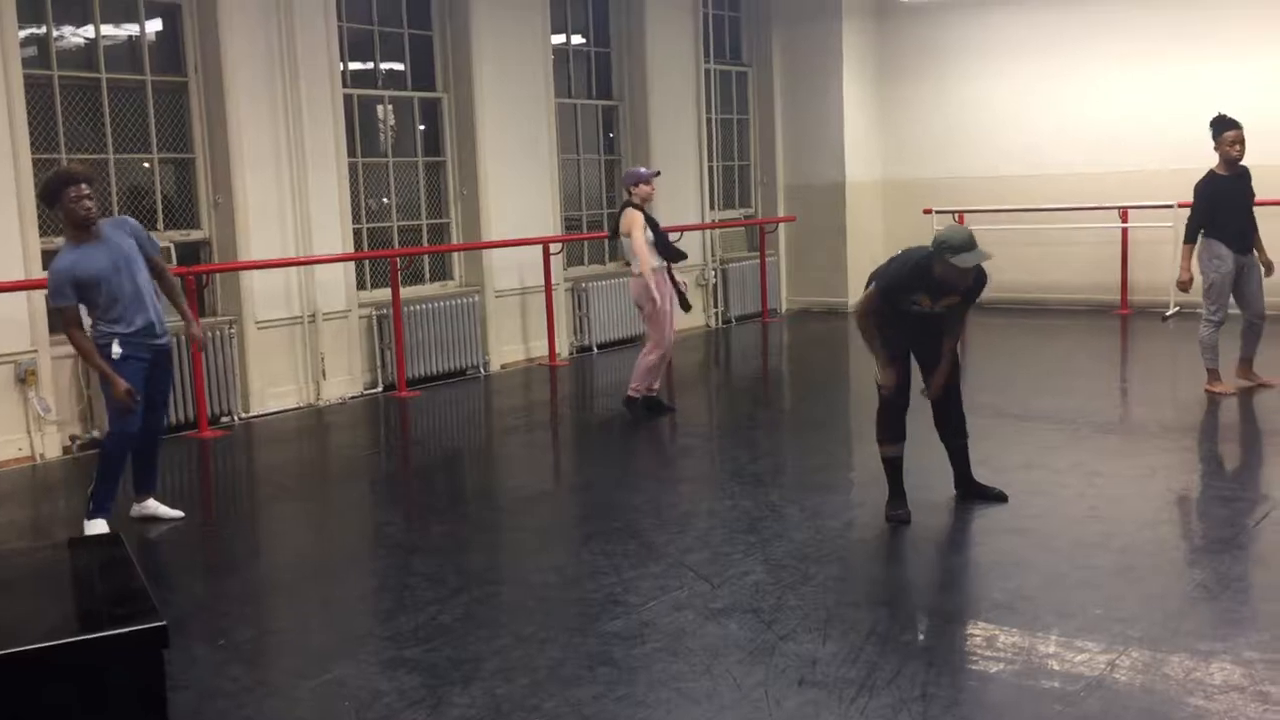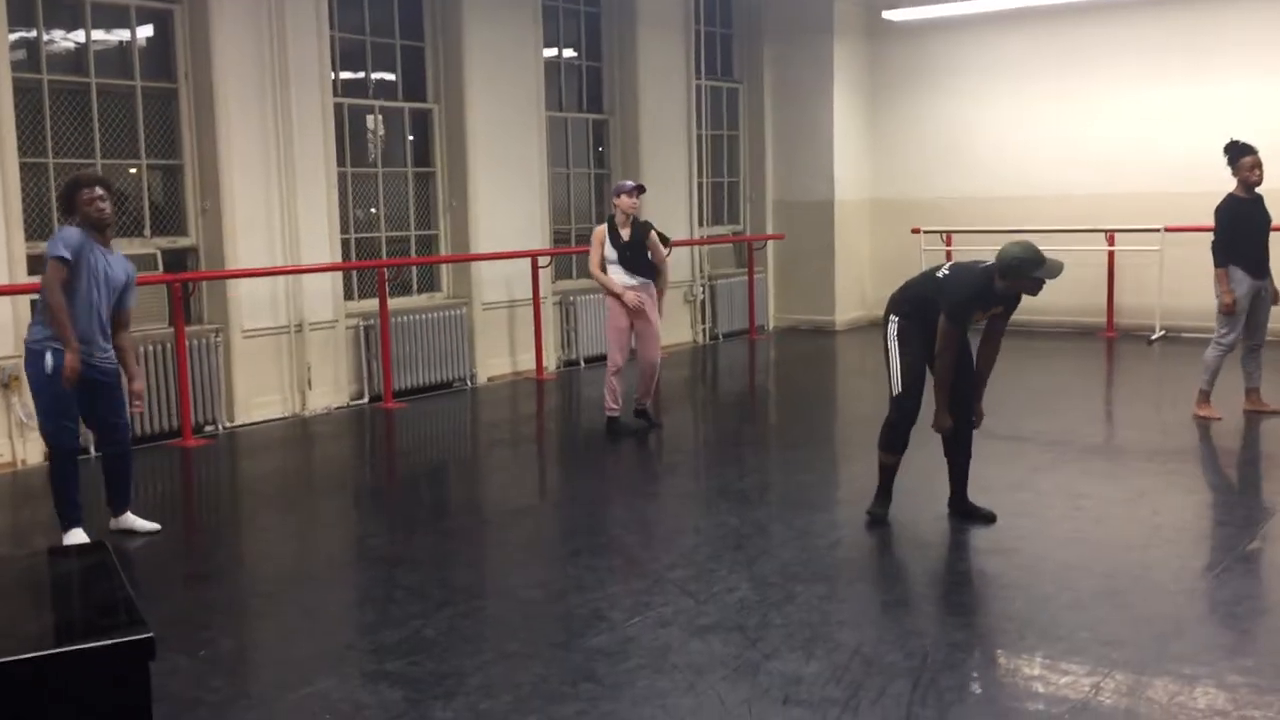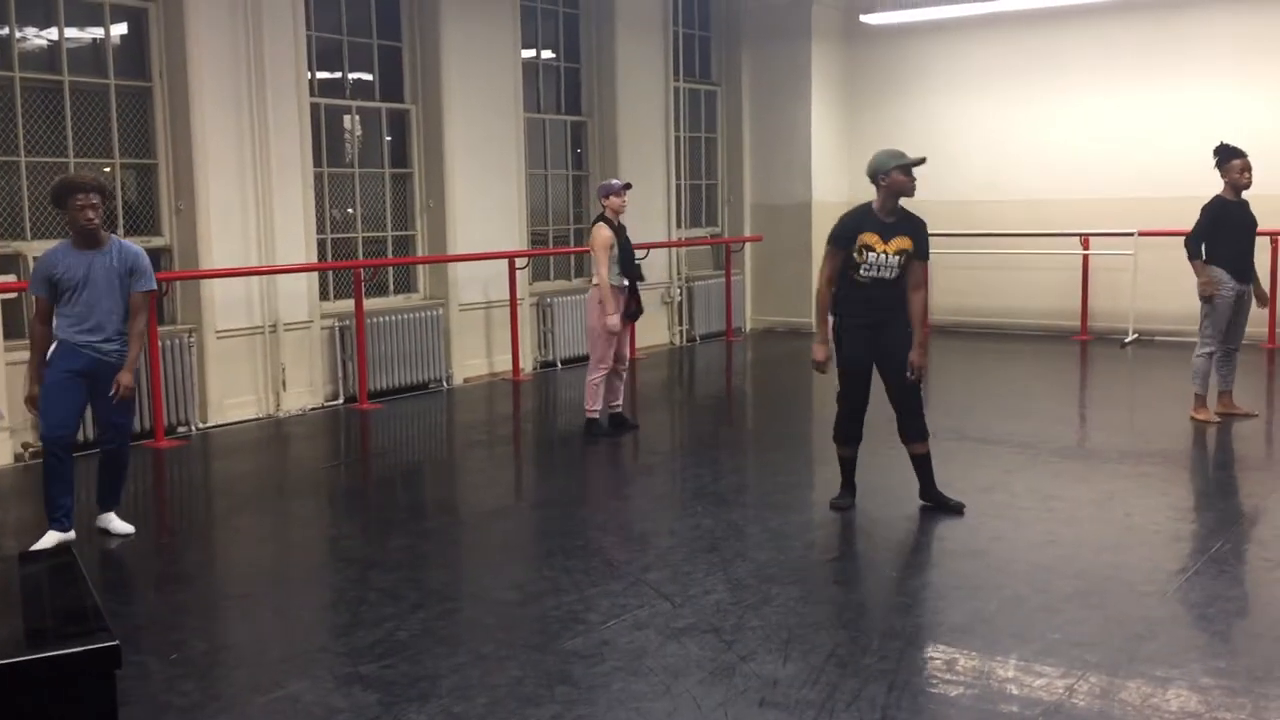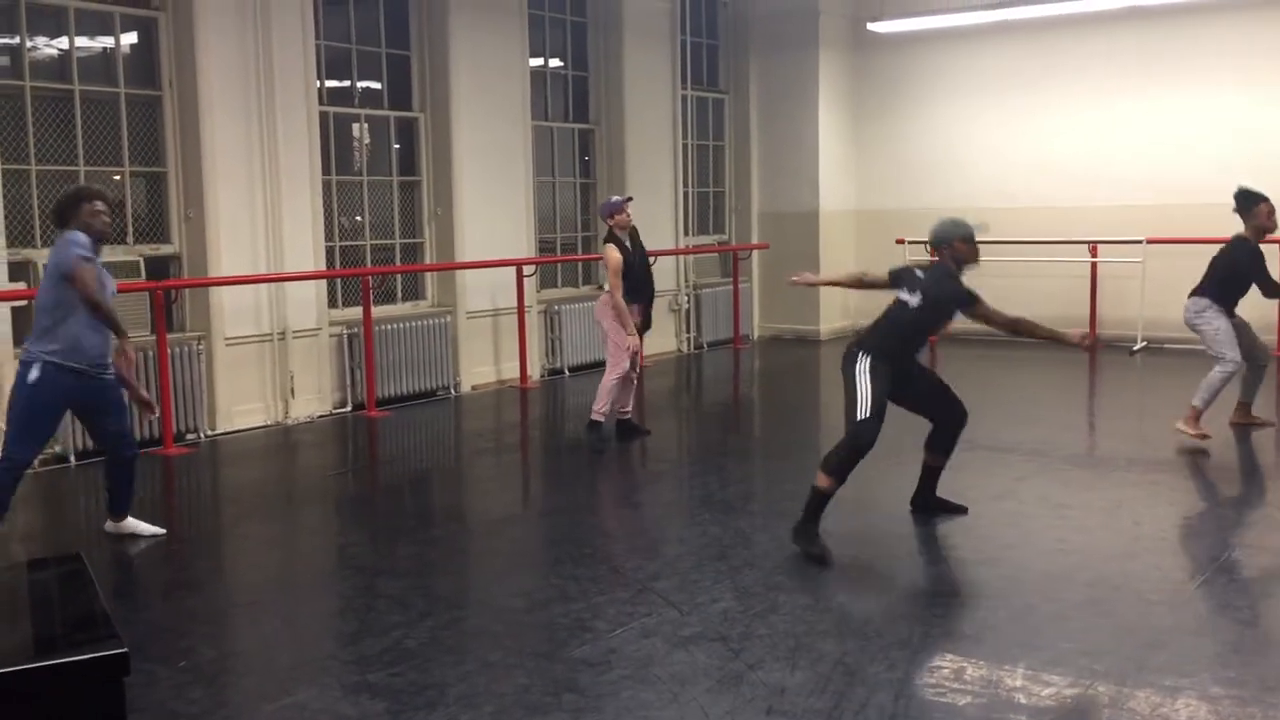
dt=0.7s
person 1, frame 1
left shoulder: (126, 229)
right shoulder: (64, 266)
left elbow: (161, 273)
right elbow: (74, 329)
left wrist: (189, 320)
right wrist: (110, 377)
left hip: (157, 343)
right hip: (121, 349)
left knee: (152, 426)
right knee: (124, 429)
left ankle: (143, 499)
right ankle: (97, 514)
person 1, frame 2
left shoulder: (126, 269)
right shoulder: (69, 238)
left elbow: (122, 329)
right elbow: (51, 289)
left wrist: (135, 376)
right wrist: (70, 348)
left hip: (100, 364)
right hip: (51, 357)
left knee: (118, 441)
right knee: (64, 445)
left ankle: (120, 514)
right ankle: (72, 527)
person 1, frame 3
left shoulder: (131, 256)
right shoulder: (50, 261)
left elbow: (139, 316)
right elbow: (41, 321)
left wrist: (129, 368)
right wrist: (34, 378)
left hip: (113, 361)
right hip: (67, 356)
left knee: (116, 442)
right knee: (56, 438)
left ankle: (107, 511)
right ankle: (60, 525)
person 1, frame 4
left shoulder: (104, 278)
right shoulder: (73, 243)
right elbow: (91, 293)
left wrist: (133, 386)
right wrist: (125, 341)
left hip: (94, 376)
right hip: (46, 370)
left knee: (124, 446)
left ankle: (119, 518)
person 2, frame 1
left shoulder: (975, 279)
right shoulder: (906, 270)
left elbow: (954, 324)
right elbow: (863, 314)
left wrist: (943, 371)
right wrist: (885, 367)
left hip: (931, 318)
right hip: (886, 316)
left knee: (948, 394)
right knee: (895, 397)
left ankle: (965, 482)
right ankle: (895, 494)
person 2, frame 2
left shoulder: (1008, 293)
right shoulder: (966, 289)
left elbow: (990, 343)
right elbow: (944, 354)
left wrist: (977, 397)
right wrist: (941, 410)
left hip: (948, 326)
right hip: (908, 320)
left knee: (964, 411)
right knee: (905, 406)
left ankle: (959, 500)
right ankle: (883, 492)
person 2, frame 3
left shoulder: (915, 228)
right shoulder: (852, 223)
left elbow: (917, 289)
right elbow: (826, 282)
left wrist: (919, 345)
right wrist: (821, 340)
left hip: (895, 326)
right hip: (852, 325)
left knee: (910, 404)
right knee: (852, 407)
left ankle: (929, 489)
right ankle: (847, 486)
person 2, frame 4
left shoulder: (921, 274)
right shoulder: (952, 290)
left elbow: (865, 279)
right elbow: (1010, 323)
left wrist: (819, 279)
right wrist: (1067, 338)
left hip: (897, 363)
right hip: (868, 360)
left knee: (953, 415)
right knee: (861, 436)
left ankle: (924, 497)
right ankle: (807, 525)
person 3, frame 1
left shoulder: (1244, 175)
right shoulder: (1208, 184)
left elbow: (1248, 217)
right elbow: (1194, 225)
left wrist: (1262, 253)
right wrist: (1185, 267)
left hip: (1245, 254)
right hip: (1219, 253)
left knee: (1256, 315)
right knee: (1214, 317)
left ankle: (1245, 367)
right ankle: (1213, 379)
person 3, frame 2
right shoulder: (1229, 207)
right elbow: (1219, 250)
right wrist: (1225, 290)
right hip: (1237, 278)
left knee: (1255, 342)
right knee: (1224, 340)
left ankle: (1253, 399)
right ankle: (1202, 401)
person 3, frame 3
left shoulder: (1244, 206)
right shoulder: (1216, 207)
right elbow: (1192, 242)
left wrist: (1257, 285)
right wrist: (1203, 280)
left hip: (1241, 284)
right hip: (1220, 282)
left knee: (1231, 345)
right knee: (1209, 344)
left ankle: (1225, 401)
right ankle: (1199, 406)
person 3, frame 4
left shoulder: (1245, 246)
right shoulder: (1247, 250)
left hip: (1221, 309)
right hip: (1205, 308)
right knee: (1232, 360)
left ankle: (1241, 412)
right ankle: (1190, 419)
person 4, frame 1
left shoulder: (640, 214)
right shoulder: (633, 216)
right elbow: (641, 253)
left wrist: (674, 277)
right wrist: (652, 289)
left hip: (660, 279)
right hip: (649, 283)
left knee: (663, 343)
right knee: (657, 345)
left ankle: (650, 395)
right ankle: (633, 396)
person 4, frame 2
left shoulder: (645, 231)
right shoulder: (602, 232)
left elbow: (661, 266)
right elbow: (595, 270)
left wrist: (658, 301)
right wrist: (623, 293)
left hip: (644, 296)
right hip: (617, 300)
left knee: (651, 359)
right knee: (616, 360)
left ankle: (642, 407)
right ankle: (613, 415)
person 4, frame 3
left shoulder: (619, 228)
right shoulder: (602, 231)
right elbow: (602, 275)
left wrist: (632, 293)
right wrist: (611, 313)
left hip: (621, 296)
right hip: (604, 299)
left knee: (621, 360)
right knee: (601, 361)
left ankle: (615, 413)
right ankle: (592, 419)
person 4, frame 4
left shoulder: (631, 233)
right shoulder: (613, 252)
right elbow: (616, 296)
right wrist: (630, 331)
left hip: (634, 305)
right hip: (615, 309)
left knee: (632, 367)
right knee: (618, 366)
left ankle: (624, 419)
right ankle: (596, 422)
